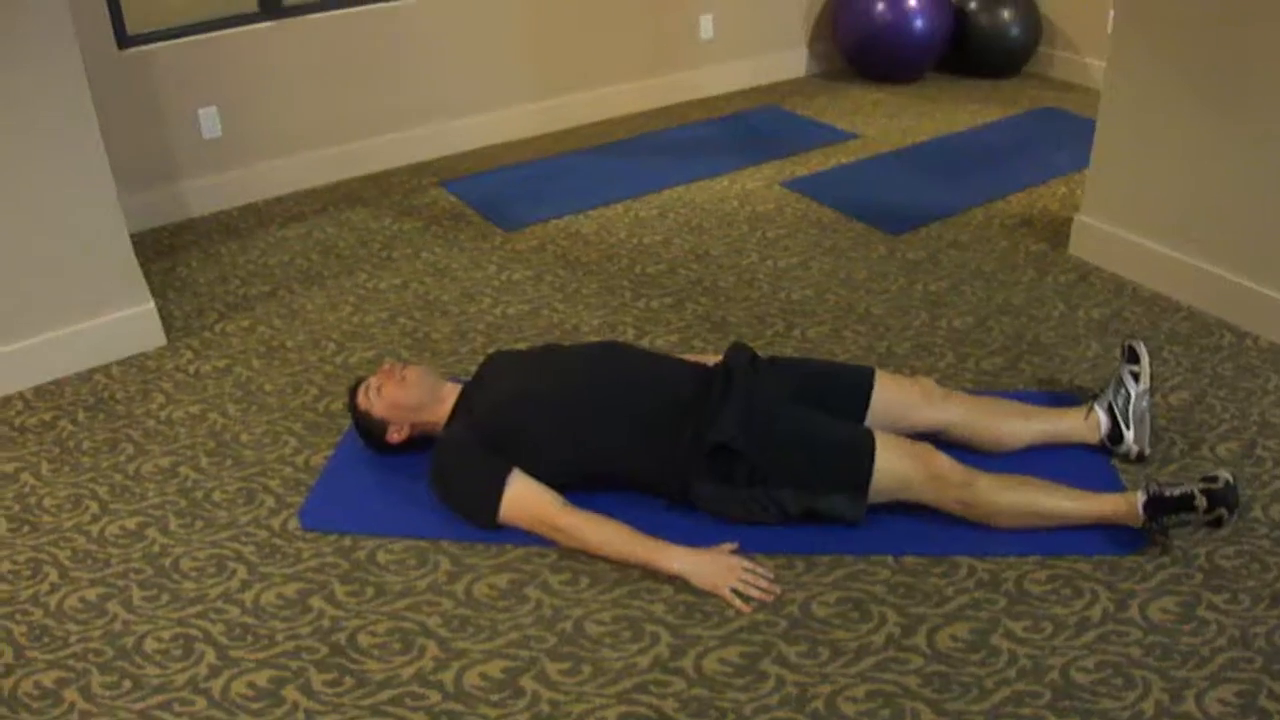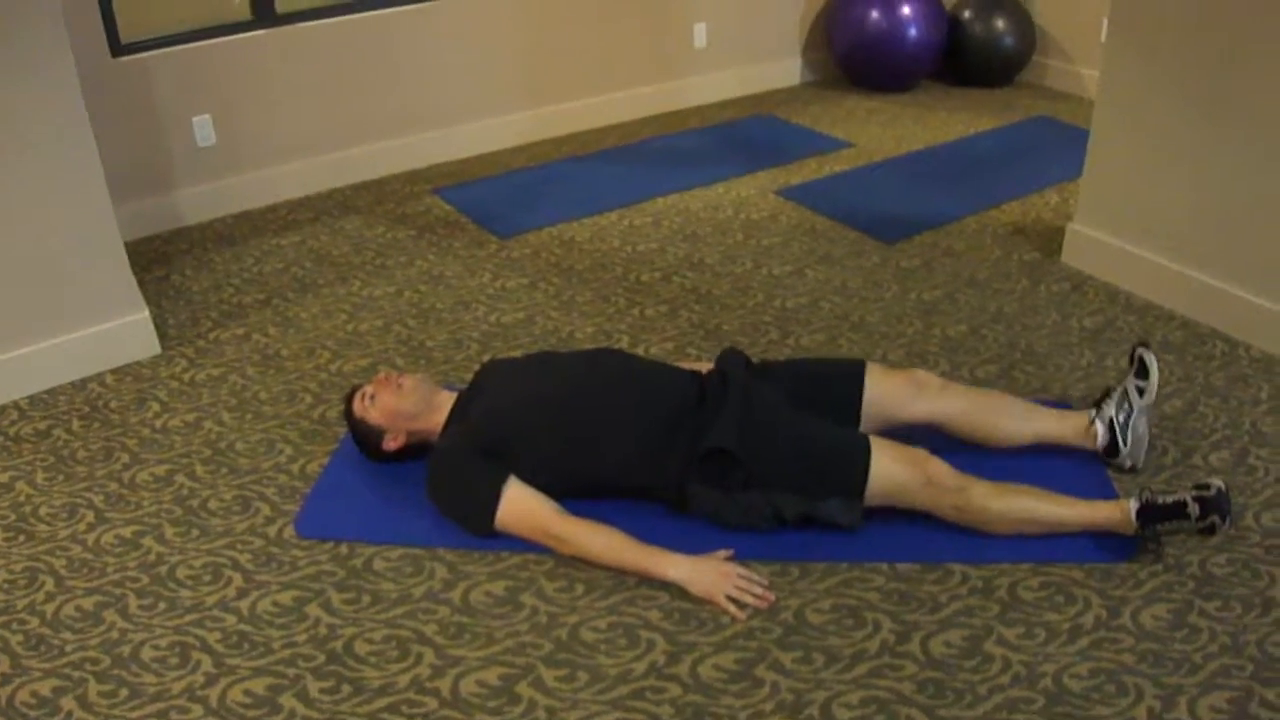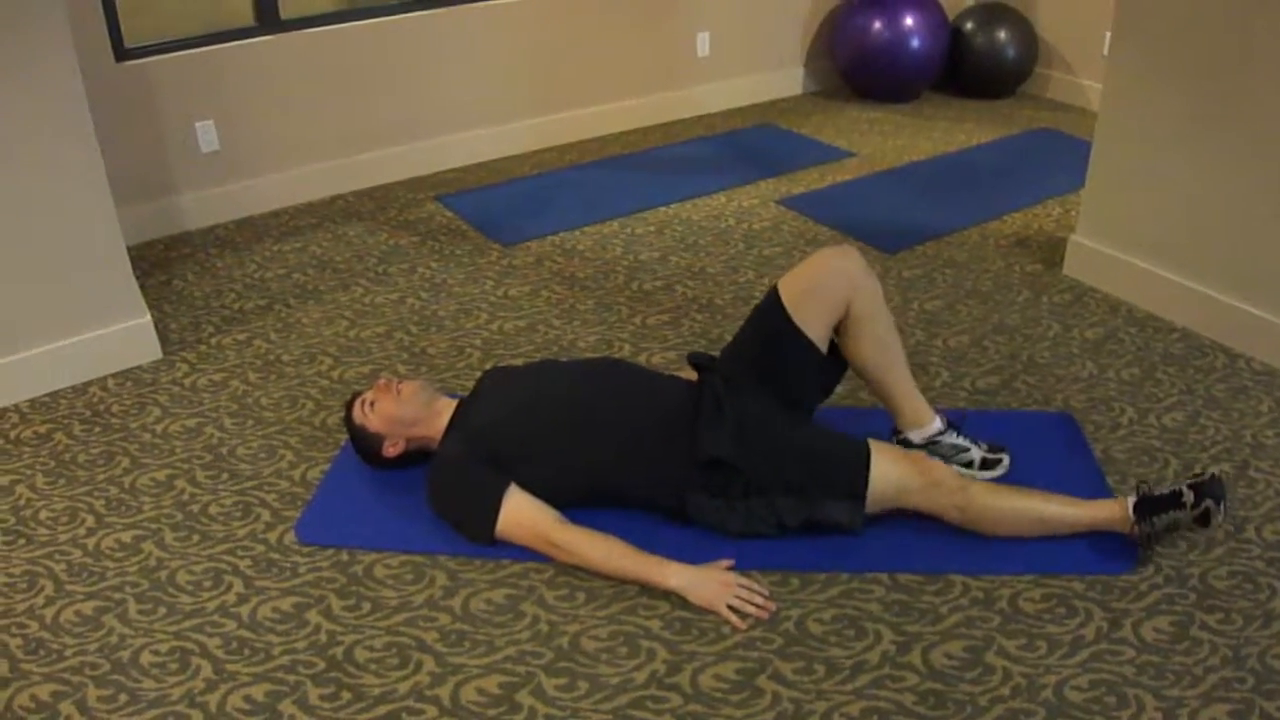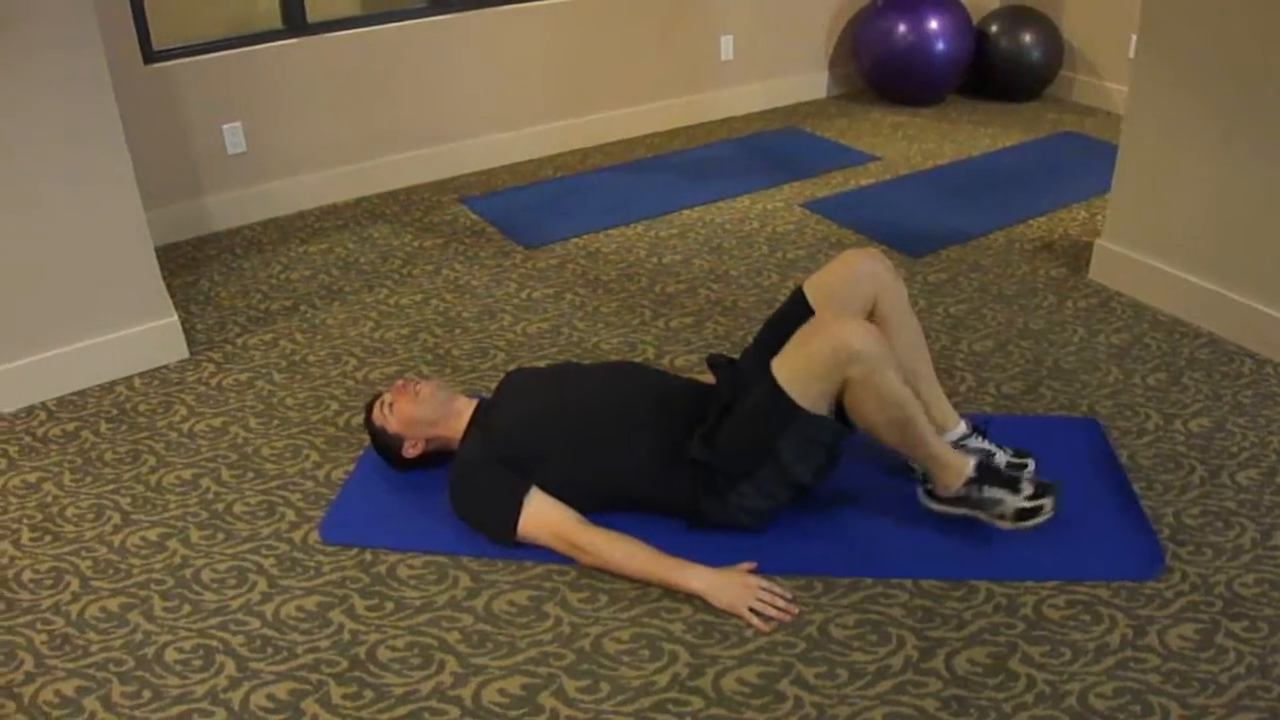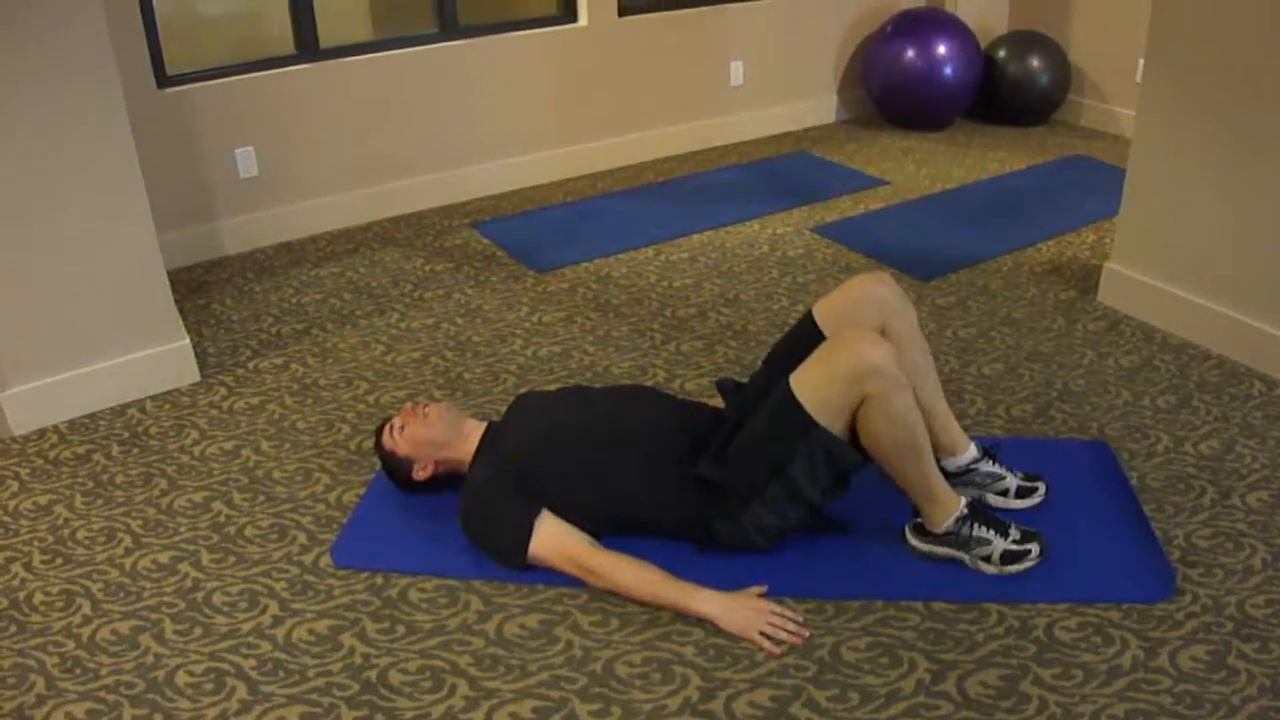
dt=1s
person 1, frame 1
left shoulder: (497, 371)
right shoulder: (460, 462)
right elbow: (556, 518)
left wrist: (694, 359)
right wrist: (685, 563)
left hip: (723, 386)
right hip: (718, 454)
left knee: (924, 398)
right knee: (931, 474)
left ankle: (1103, 422)
right ankle: (1142, 508)
person 1, frame 2
left shoulder: (493, 380)
right shoulder: (457, 470)
right elbow: (556, 527)
left wrist: (693, 365)
right wrist: (682, 570)
left hip: (717, 391)
right hip: (714, 460)
left knee: (923, 389)
right knee: (927, 480)
left ankle: (1099, 428)
right ankle: (1134, 515)
person 1, frame 3
left shoulder: (497, 384)
right shoulder: (458, 476)
right elbow: (555, 537)
left wrist: (692, 379)
right wrist: (681, 577)
left hip: (716, 397)
right hip: (719, 474)
left knee: (839, 269)
right knee: (929, 483)
left ankle: (926, 431)
right ankle: (1126, 513)
person 1, frame 4
left shoulder: (515, 388)
right shoulder: (477, 476)
right elbow: (575, 537)
left wrist: (722, 380)
right wrist: (704, 580)
left hip: (725, 397)
right hip: (729, 478)
left knee: (866, 269)
right knee: (848, 339)
left ankle: (949, 435)
right ankle: (954, 479)
person 1, frame 5
left shoulder: (525, 411)
right shoulder: (487, 499)
right elbow: (587, 561)
left wrist: (722, 404)
right wrist: (714, 605)
left hip: (728, 424)
right hip: (736, 500)
left knee: (875, 294)
right knee: (865, 358)
left ankle: (960, 461)
right ankle: (944, 518)
